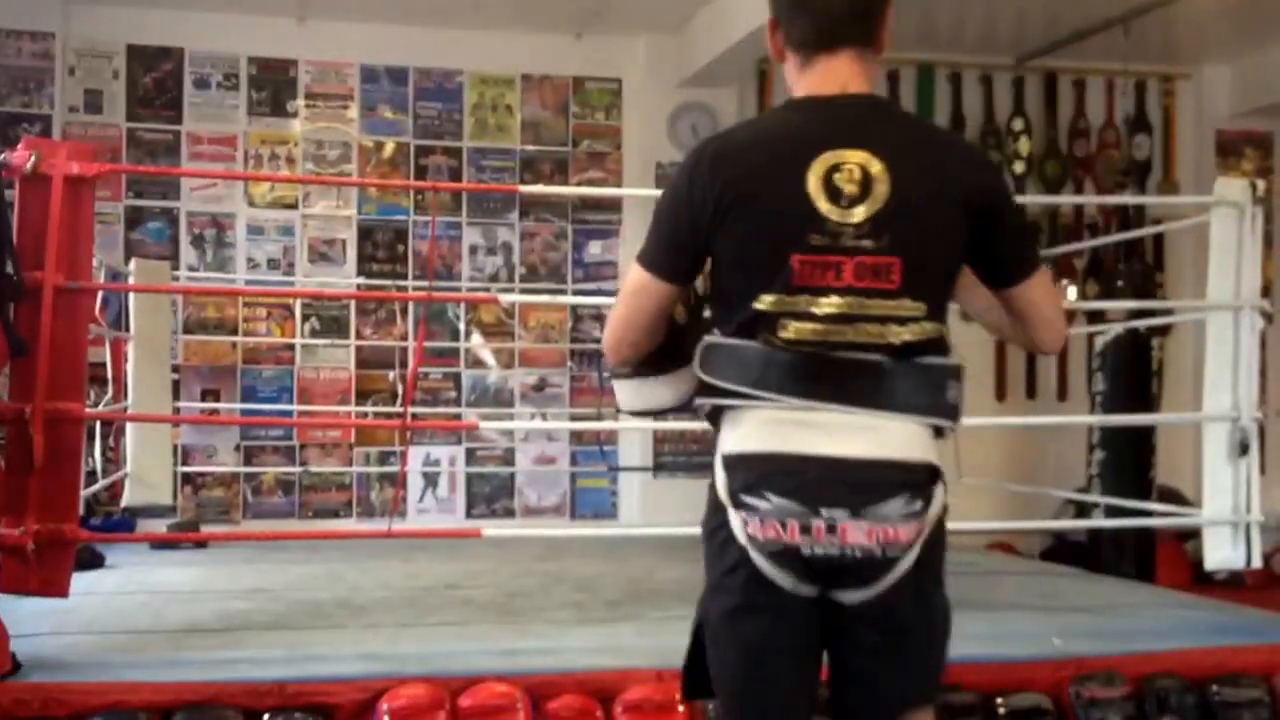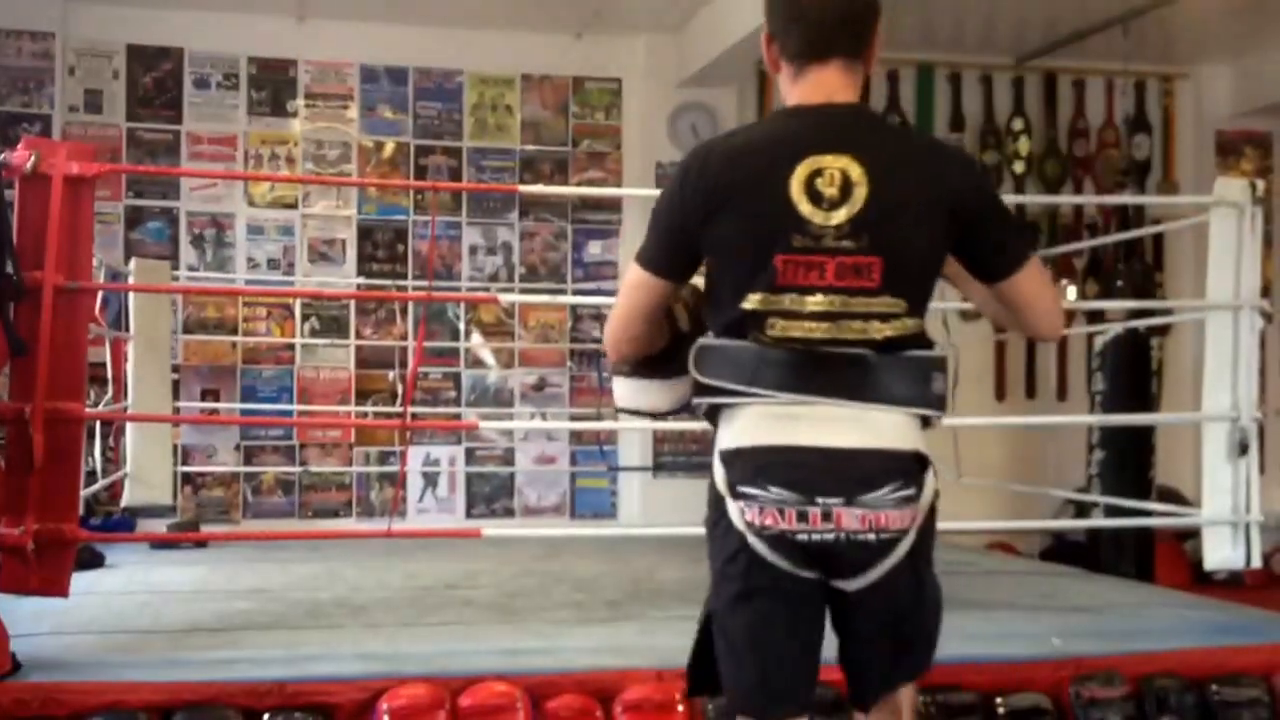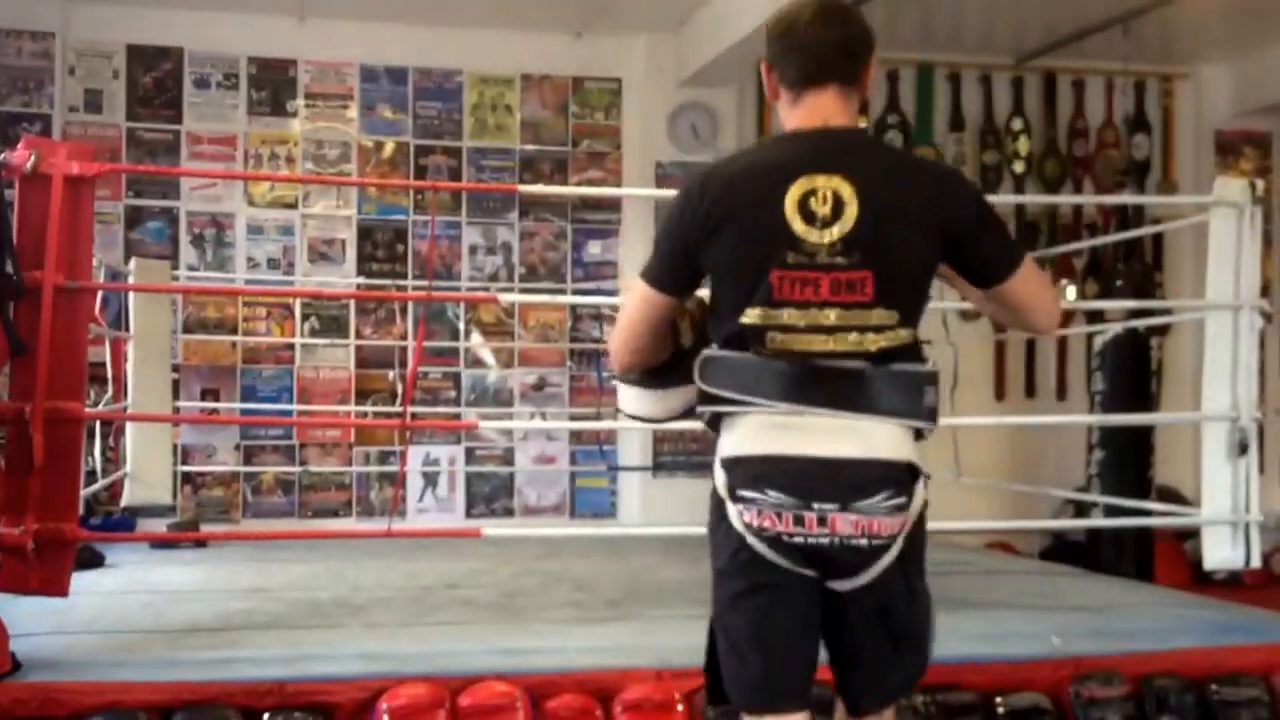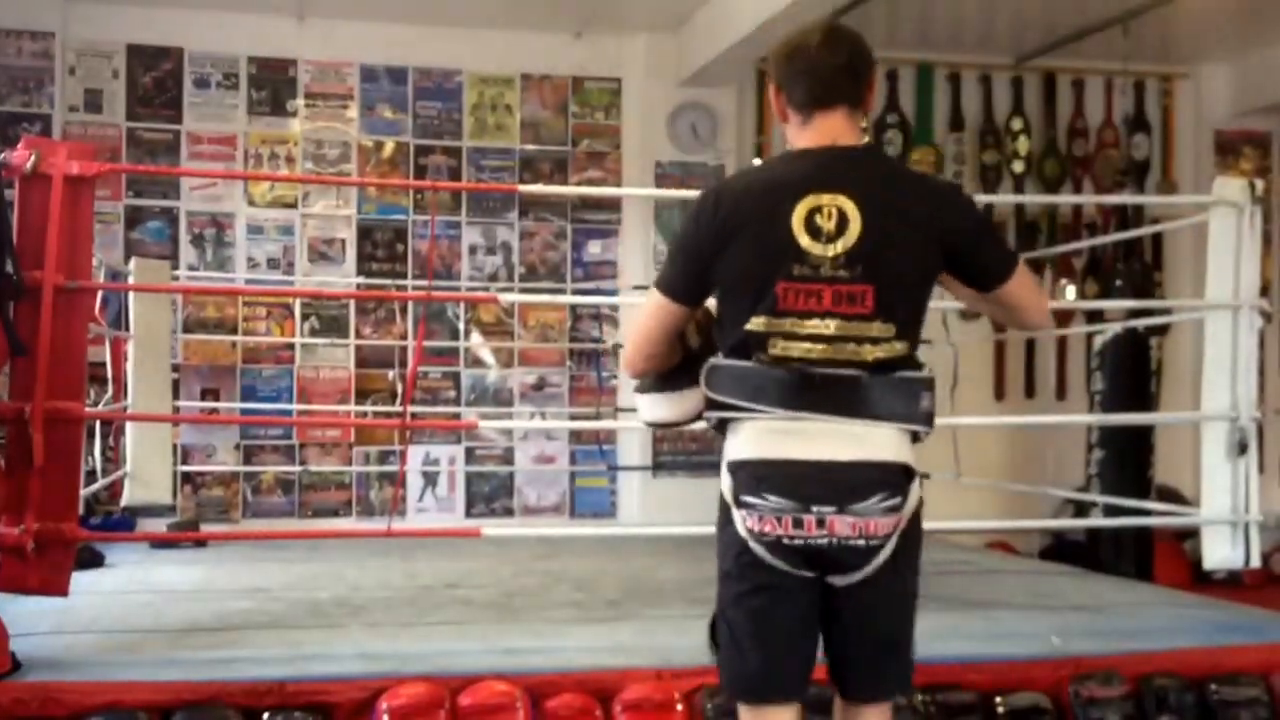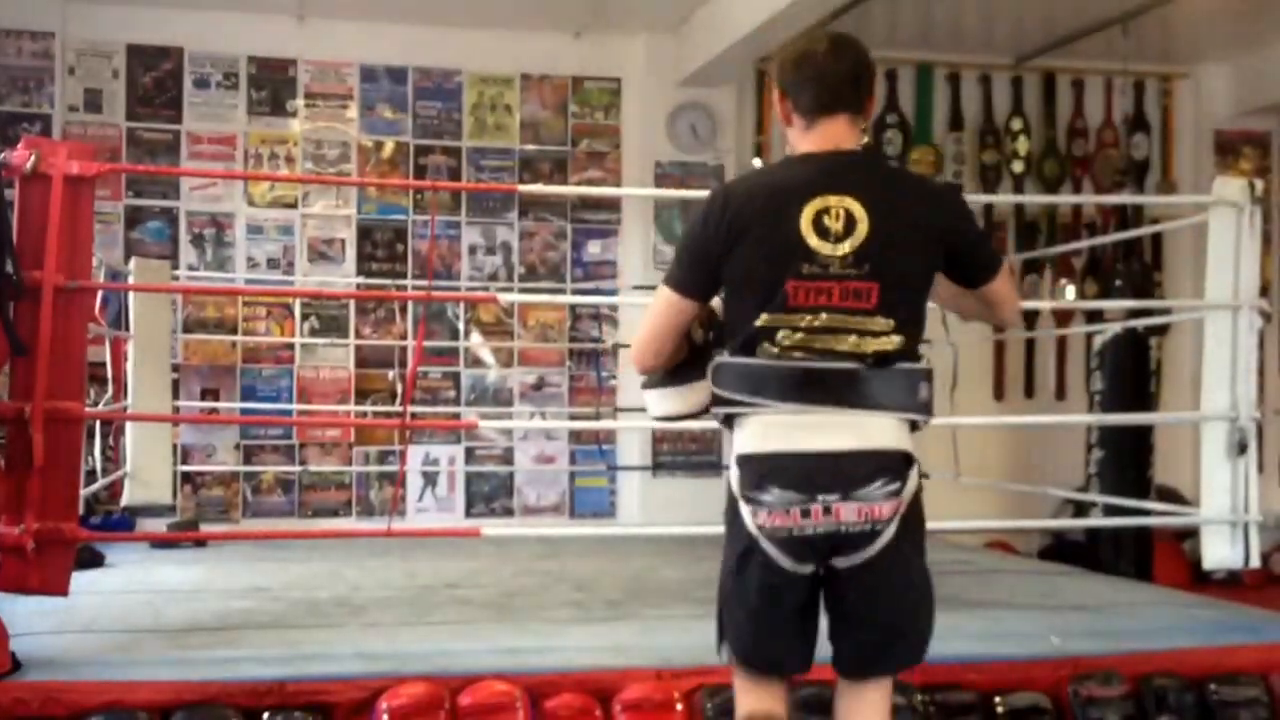
dt=0.1s
person 1, frame 1
left shoulder: (722, 163)
right shoulder: (959, 170)
left elbow: (623, 346)
right elbow: (1047, 332)
left hip: (763, 486)
right hip: (891, 492)
person 1, frame 2
left shoulder: (714, 170)
right shoulder: (941, 172)
left elbow: (623, 344)
right elbow: (1046, 318)
left hip: (762, 478)
right hip: (883, 479)
person 1, frame 3
left shoulder: (716, 191)
right shoulder: (932, 191)
left elbow: (627, 354)
right elbow: (1042, 313)
left hip: (761, 485)
right hip: (877, 487)
person 1, frame 4
left shoulder: (727, 205)
right shoulder: (930, 206)
left elbow: (640, 359)
right elbow: (1030, 312)
left hip: (764, 485)
right hip: (874, 490)
person 1, frame 5
left shoulder: (735, 206)
right shoulder: (929, 206)
left elbow: (648, 355)
right elbow: (1004, 309)
left hip: (772, 477)
right hip: (875, 477)
